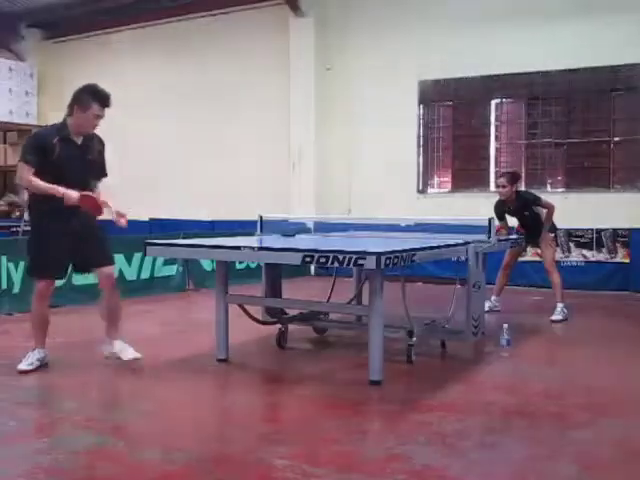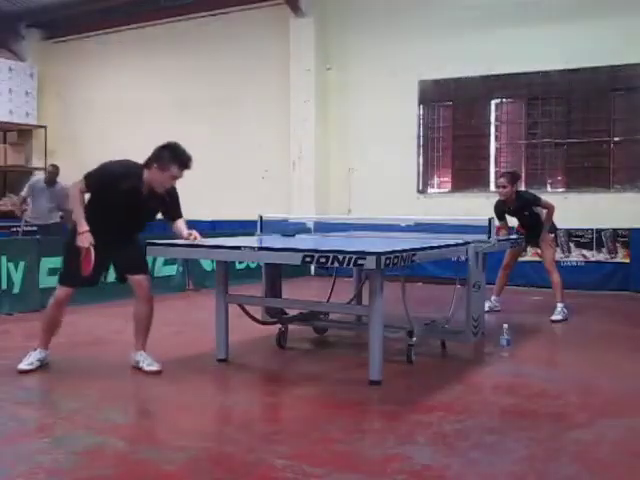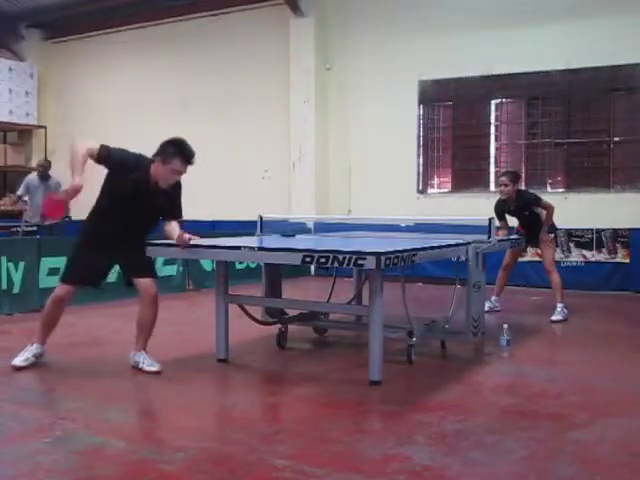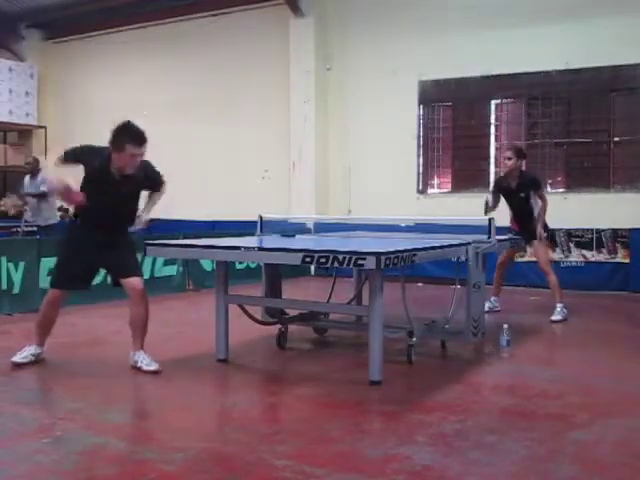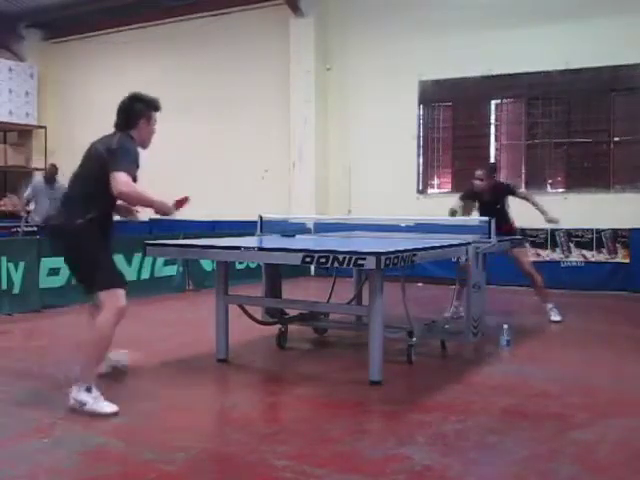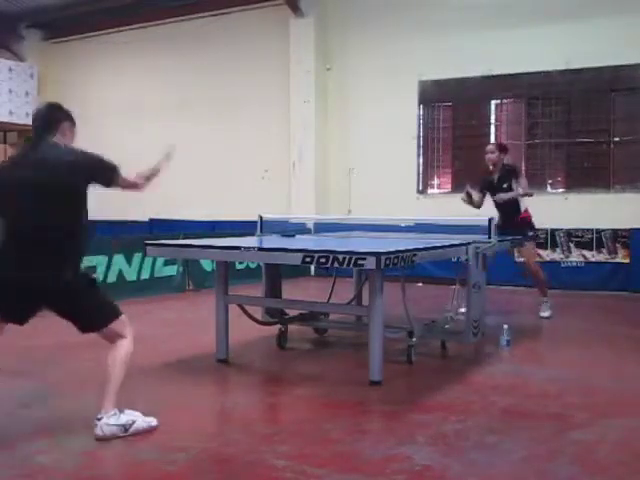
dt=0.7s
person 1, frame 1
left shoulder: (96, 144)
right shoulder: (44, 138)
right elbow: (23, 178)
left wrist: (110, 206)
right wrist: (61, 192)
left hip: (84, 221)
right hip: (49, 223)
left knee: (109, 277)
right knee: (43, 288)
left ankle: (114, 341)
right ankle: (39, 351)
person 1, frame 2
left shoulder: (166, 193)
right shoulder: (116, 172)
left elbow: (175, 220)
right elbow: (75, 190)
left wrist: (185, 233)
right wrist: (83, 229)
left hip: (126, 241)
right hip: (90, 238)
left knee: (143, 288)
right knee: (62, 295)
left ankle: (139, 353)
right ankle: (41, 351)
person 1, frame 3
left shoulder: (172, 188)
right shoulder: (126, 162)
left elbow: (169, 221)
right elbow: (82, 148)
left wrist: (178, 236)
right wrist: (77, 178)
left hip: (133, 243)
right hip: (96, 238)
left knee: (150, 293)
right knee: (62, 293)
left ankle: (139, 353)
right ankle: (37, 346)
person 1, frame 4
left shoulder: (144, 171)
right shoulder: (91, 156)
left elbow: (160, 187)
right elbow: (59, 160)
left wrist: (145, 212)
right wrist: (62, 188)
left hip: (117, 240)
right hip: (81, 237)
left knee: (137, 289)
right knee: (55, 295)
left ankle: (138, 353)
right ankle: (37, 347)
person 1, frame 5
left shoulder: (108, 145)
right shoulder: (124, 146)
right elbow: (123, 187)
left wrist: (116, 208)
right wrist: (162, 206)
left hip: (73, 230)
right hip: (82, 233)
left knee: (107, 298)
right knee: (115, 305)
left ankle: (100, 355)
right ankle: (82, 389)
person 1, frame 6
right shoulder: (75, 160)
right elbow: (133, 183)
right wrist: (156, 168)
right hip: (61, 274)
right knee: (122, 335)
right ankle: (110, 416)
person 2, frame 1
left shoulder: (526, 197)
right shoulder: (499, 206)
left elbow: (551, 207)
right elbow: (504, 229)
left wrist: (545, 232)
right wrist: (500, 232)
left hip: (543, 230)
right hip: (524, 231)
left knee: (550, 266)
right knee: (506, 265)
left ankle: (561, 307)
right ankle: (494, 301)
person 2, frame 2
left shoulder: (526, 197)
right shoulder: (499, 206)
left elbow: (550, 207)
right elbow: (504, 229)
left wrist: (545, 232)
right wrist: (501, 233)
left hip: (543, 230)
right hip: (524, 230)
left knee: (550, 267)
right knee: (505, 265)
left ankle: (561, 307)
right ankle: (494, 301)
person 2, frame 3
left shoulder: (527, 197)
right shoulder: (500, 206)
left elbow: (550, 208)
right elbow: (504, 228)
left wrist: (543, 231)
right wrist: (501, 234)
left hip: (543, 229)
right hip: (524, 230)
left knee: (549, 267)
right knee: (506, 265)
left ankle: (561, 308)
right ankle: (494, 301)
person 2, frame 4
left shoulder: (529, 179)
right shoulder: (500, 182)
left elbow: (544, 201)
right elbow: (493, 206)
left wrist: (540, 224)
right wrist: (489, 207)
left hip: (535, 226)
right hip: (516, 227)
left knee: (545, 266)
right knee: (501, 263)
left ankle: (560, 307)
right ankle: (494, 301)
person 2, frame 5
left shoulder: (502, 188)
right shoulder: (471, 193)
left elbow: (527, 197)
right elbow: (457, 208)
left wrist: (545, 214)
right wrist: (455, 210)
left hip: (507, 233)
left knee: (529, 270)
left ankle: (550, 307)
right ankle: (457, 306)
person 2, frame 6
left shoulder: (512, 170)
right shoulder: (486, 179)
left elbow: (528, 191)
right elbow: (478, 204)
left wrist: (509, 195)
right wrist: (469, 198)
left hip: (522, 221)
right hip: (503, 224)
left knee: (532, 266)
left ankle: (545, 302)
